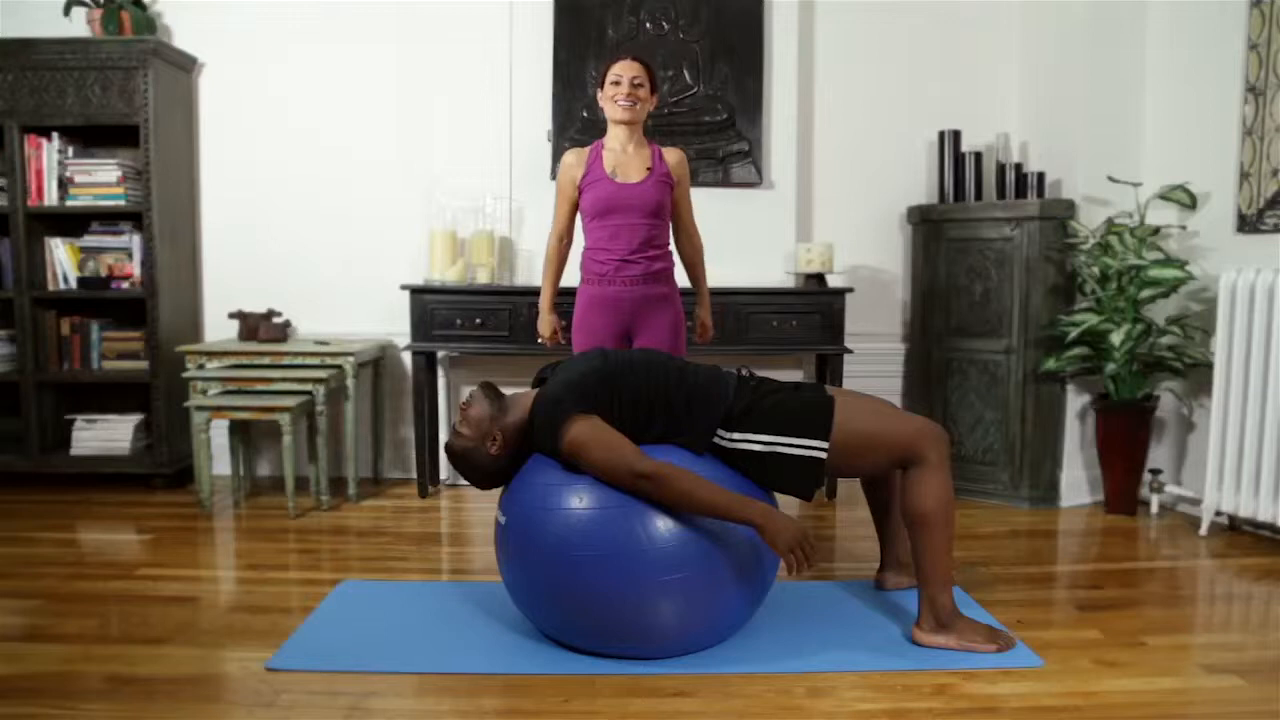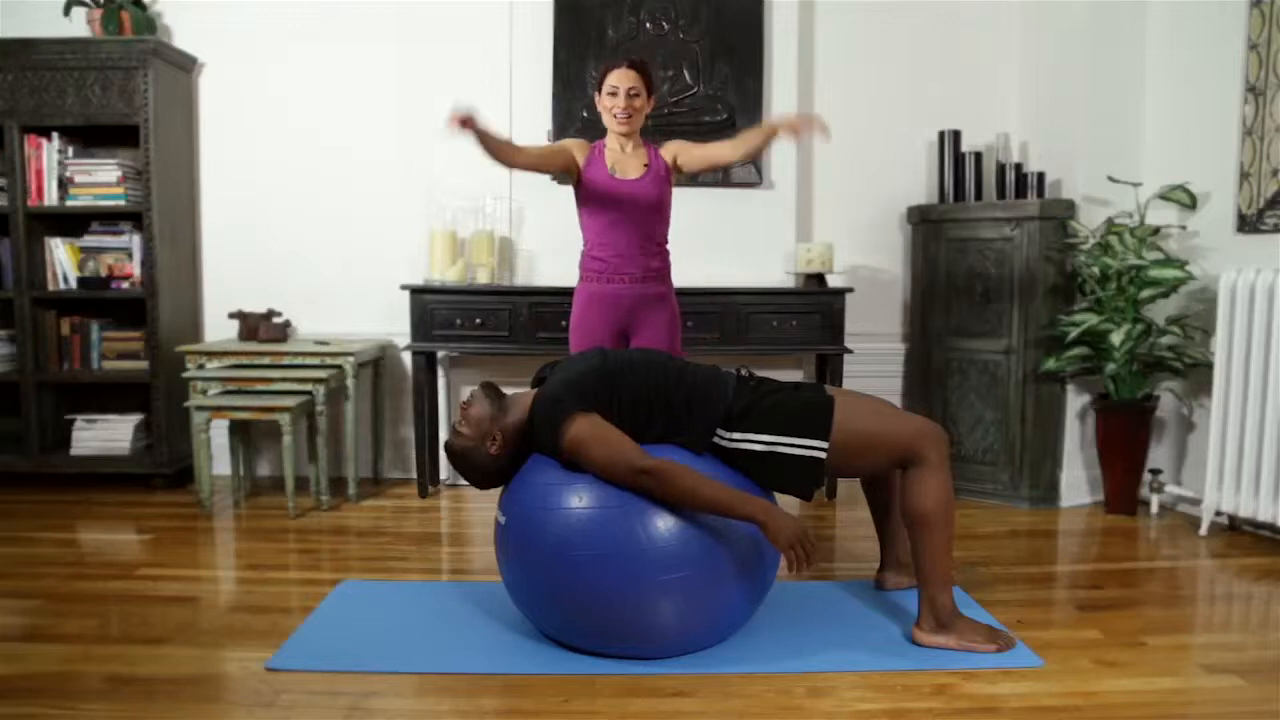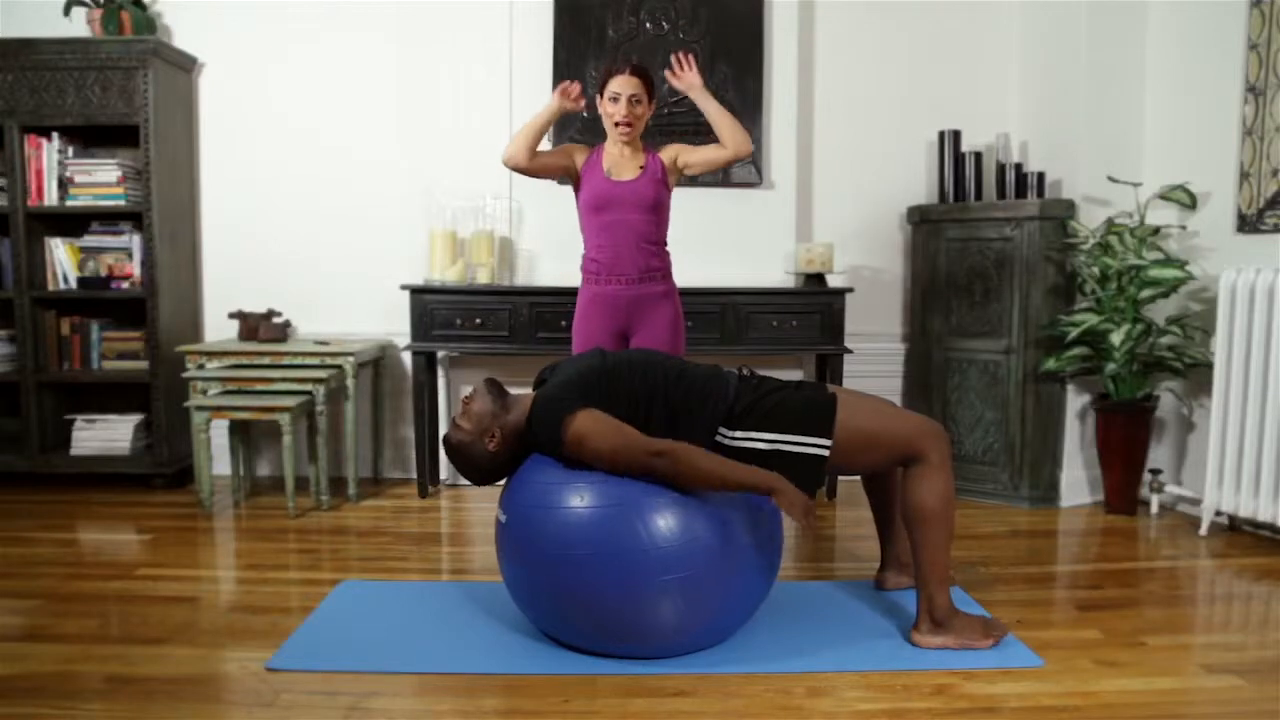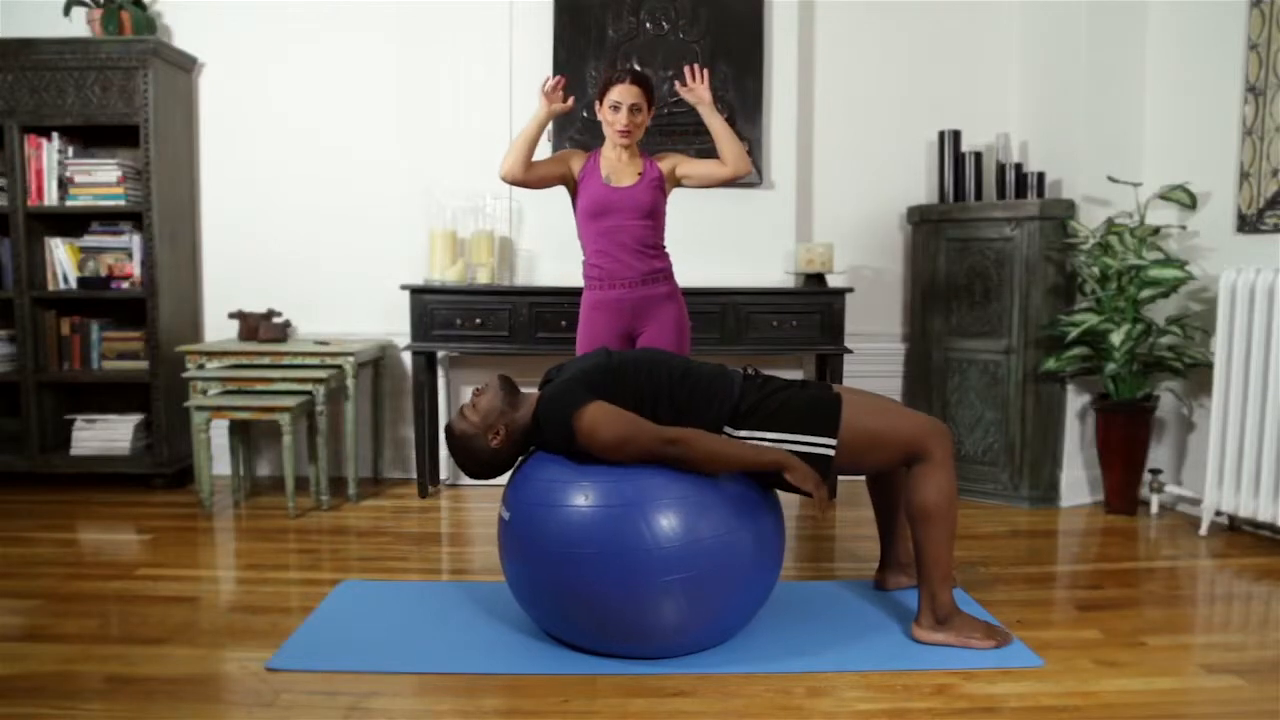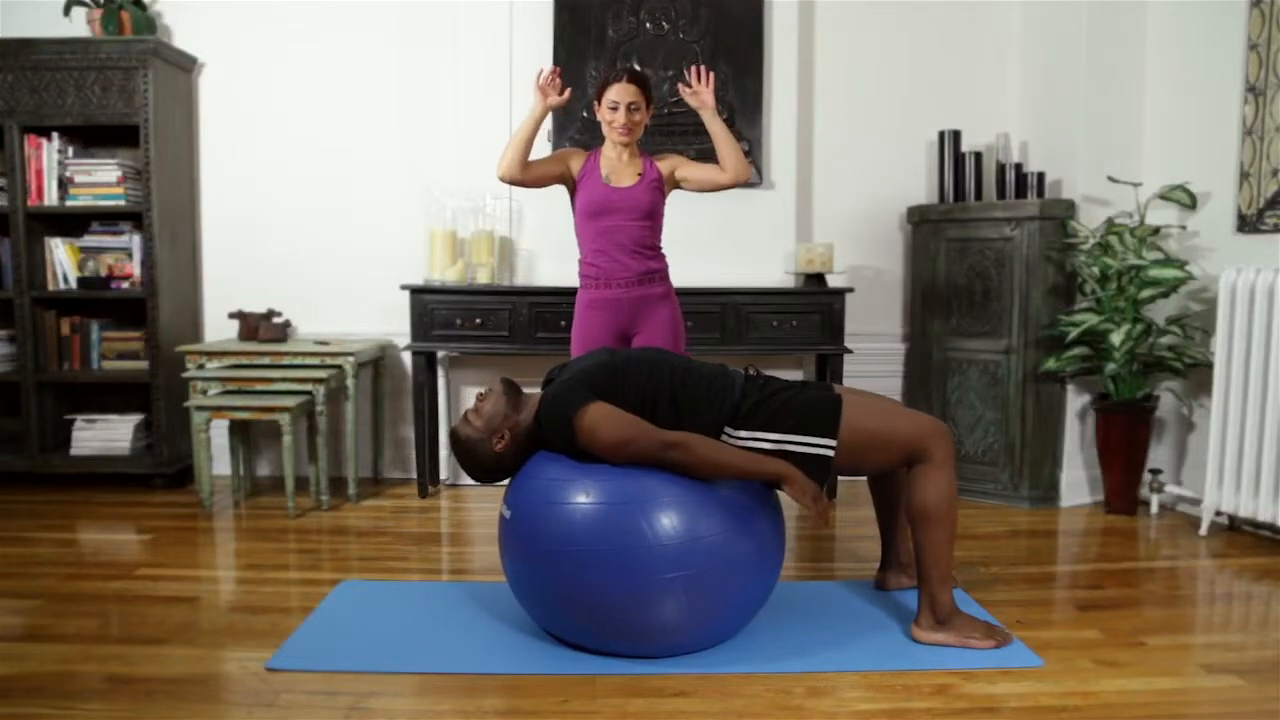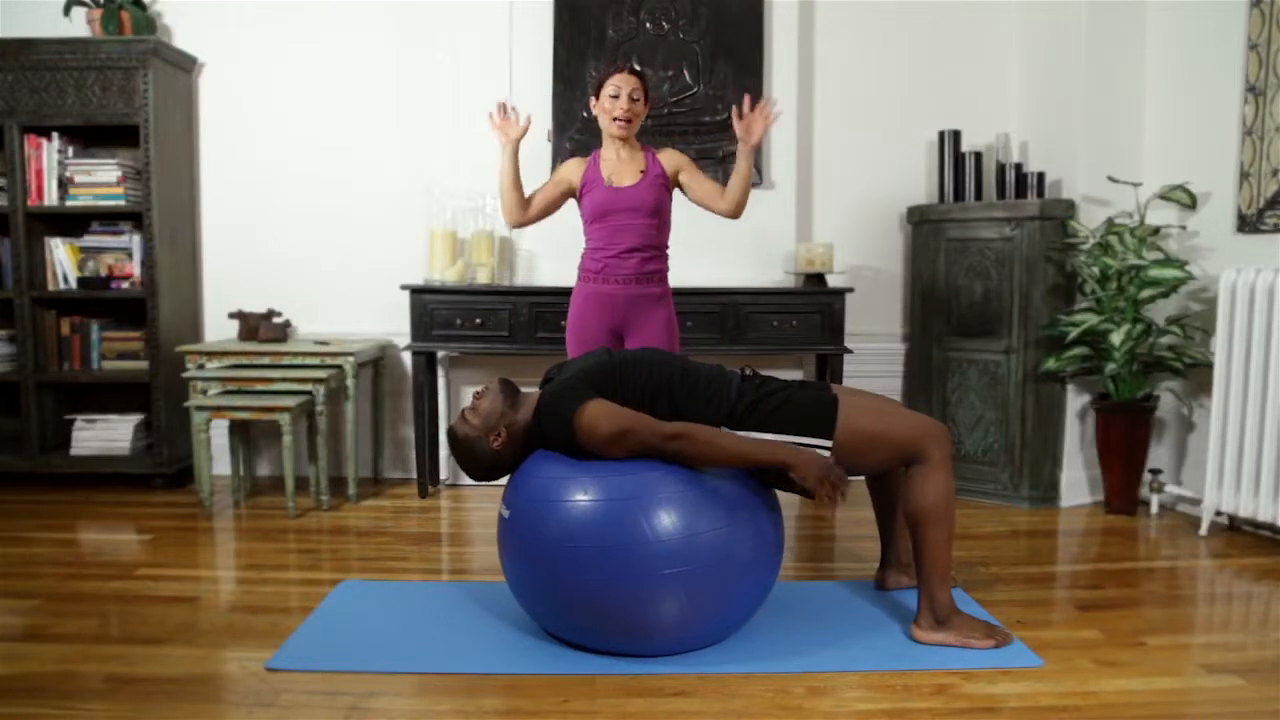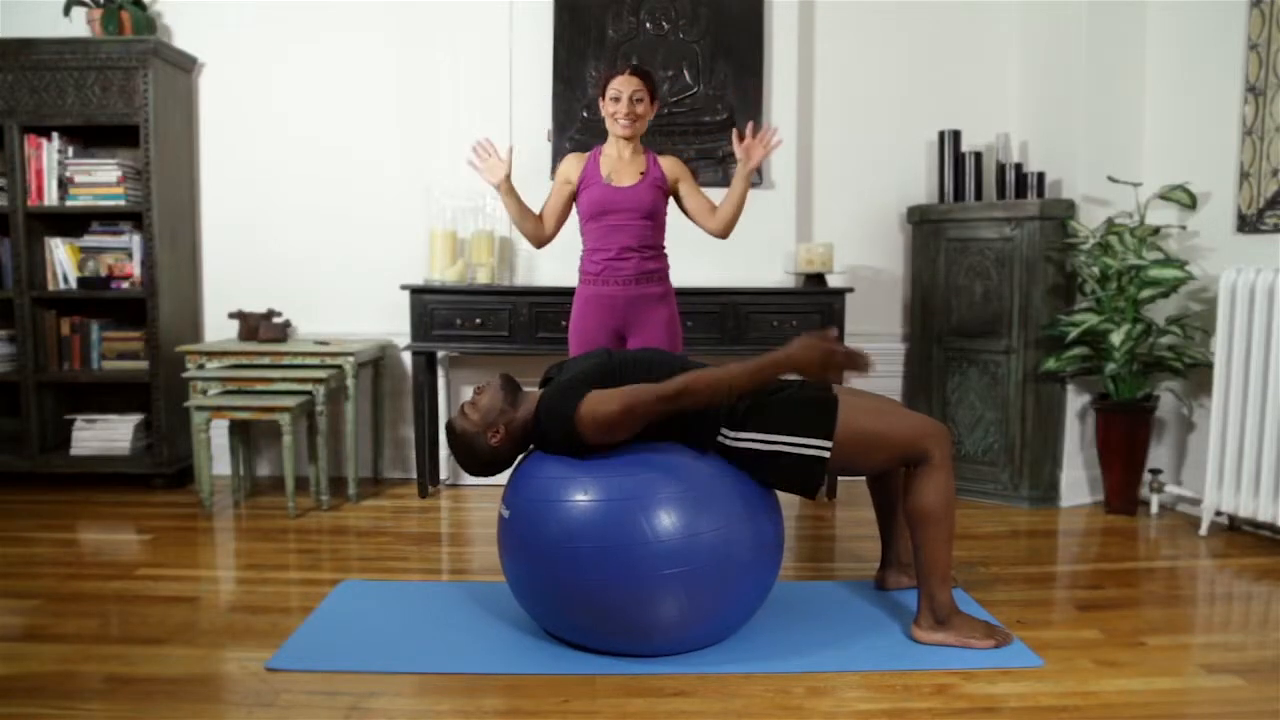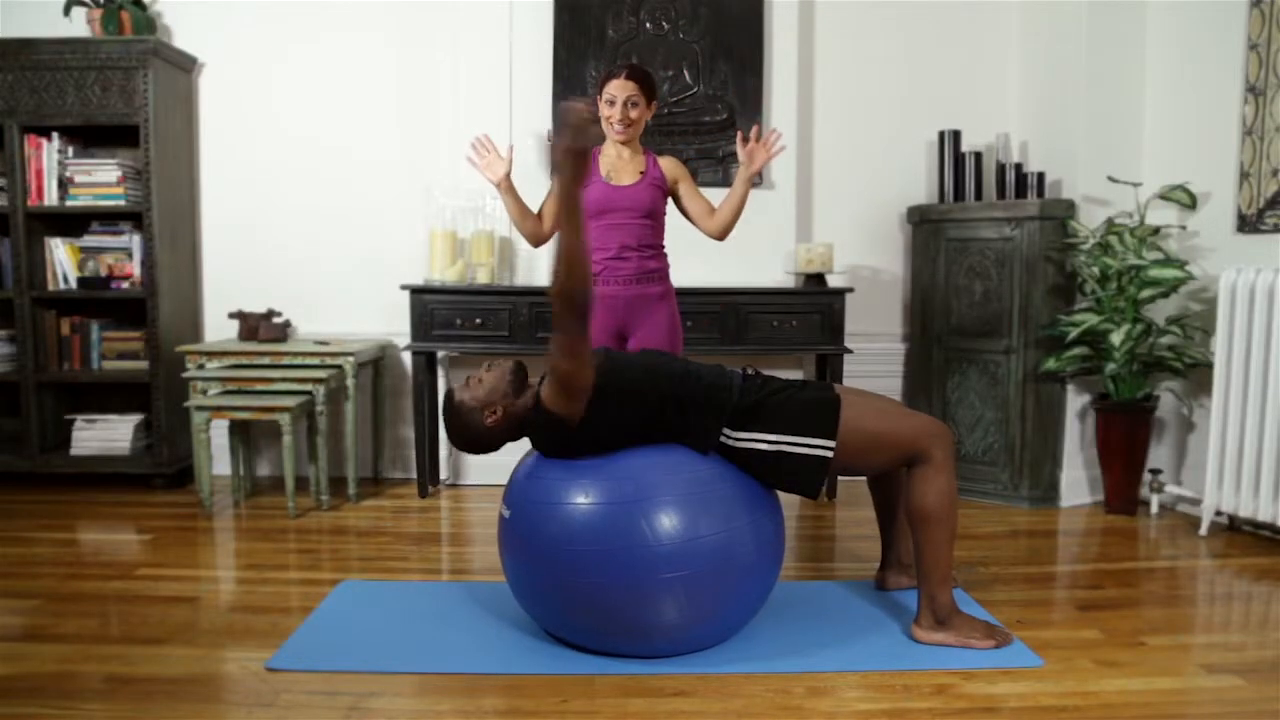
dt=0.4s
person 1, frame 1
left shoulder: (548, 386)
right shoulder: (555, 427)
right elbow: (649, 473)
right wrist: (763, 517)
left hip: (736, 391)
right hip: (741, 422)
left knee: (888, 429)
right knee: (926, 442)
left ankle: (898, 564)
right ankle: (939, 617)
person 1, frame 2
left shoulder: (548, 387)
right shoulder: (555, 425)
right elbow: (649, 470)
right wrist: (763, 514)
left hip: (734, 394)
right hip: (739, 424)
left knee: (888, 428)
right knee: (925, 443)
left ankle: (897, 563)
right ankle: (939, 618)
person 1, frame 3
left shoulder: (548, 388)
right shoulder: (556, 424)
right elbow: (658, 455)
right wrist: (772, 482)
left hip: (735, 391)
right hip: (740, 421)
left knee: (888, 430)
right knee: (926, 441)
left ankle: (898, 565)
right ankle: (937, 616)
person 1, frame 4
left shoulder: (554, 390)
right shoulder: (564, 419)
right elbow: (671, 442)
right wrist: (780, 459)
left hip: (740, 392)
right hip: (748, 420)
left knee: (893, 430)
right knee: (930, 440)
left ankle: (898, 564)
right ankle: (938, 614)
person 1, frame 5
left shoulder: (556, 390)
right shoulder: (563, 418)
right elbow: (671, 445)
right wrist: (782, 471)
left hip: (742, 391)
right hip: (747, 421)
left knee: (895, 432)
right knee: (931, 440)
left ankle: (899, 564)
right ankle: (938, 613)
person 1, frame 6
left shoulder: (555, 391)
right shoulder: (563, 418)
right elbow: (671, 437)
right wrist: (789, 457)
left hip: (741, 392)
right hip: (745, 418)
left knee: (893, 431)
right knee: (928, 441)
left ankle: (898, 564)
right ankle: (938, 615)
person 1, frame 7
left shoulder: (554, 392)
right shoulder: (567, 419)
right elbow: (674, 395)
right wrist: (784, 360)
left hip: (739, 400)
right hip: (741, 421)
left knee: (895, 428)
right knee: (929, 441)
left ankle: (899, 563)
right ankle: (938, 615)
person 1, frame 8
left shoulder: (557, 402)
right shoulder: (558, 419)
right elbow: (569, 306)
right wrist: (568, 187)
left hip: (740, 396)
right hip: (742, 420)
left knee: (900, 432)
right knee: (931, 442)
left ankle: (897, 564)
right ankle: (938, 616)
person 2, frame 1
left shoulder: (672, 161)
right shoulder: (576, 162)
left elbow: (686, 235)
right elbow: (560, 238)
left wrist: (703, 301)
right wrist: (546, 307)
left hip: (659, 302)
right hip: (598, 303)
person 2, frame 2
left shoulder: (669, 156)
right shoulder: (579, 155)
left elbow: (732, 151)
right elbow: (517, 157)
left wrist: (773, 128)
right wrist: (480, 132)
left hip: (655, 302)
right hip: (596, 303)
person 2, frame 3
left shoulder: (667, 161)
right shoulder: (581, 160)
left elbow: (739, 148)
right elbow: (515, 158)
left wrist: (698, 94)
right wrist: (557, 108)
left hip: (657, 301)
right hip: (597, 302)
person 2, frame 4
left shoulder: (664, 167)
right shoulder: (576, 165)
left elbow: (737, 166)
right elbow: (512, 172)
left wrist: (705, 108)
right wrist: (545, 113)
left hip: (660, 304)
right hip: (601, 306)
person 2, frame 5
left shoulder: (664, 168)
right shoulder: (575, 163)
left elbow: (736, 174)
right elbow: (509, 172)
left wrist: (708, 112)
right wrist: (540, 109)
left hip: (655, 305)
right hip: (596, 306)
person 2, frame 6
left shoulder: (667, 162)
right shoulder: (577, 170)
left elbow: (730, 205)
right elbow: (517, 214)
left wrist: (746, 148)
right wrist: (511, 148)
left hip: (652, 304)
right hip: (592, 303)
person 2, frame 7
left shoulder: (667, 168)
right shoulder: (575, 166)
left elbow: (718, 225)
right elbow: (539, 234)
left wrist: (743, 171)
right wrist: (504, 185)
left hip: (653, 304)
right hip: (594, 304)
person 2, frame 8
left shoulder: (667, 169)
left elbow: (716, 226)
right elbow: (538, 233)
left wrist: (745, 174)
right wrist: (504, 185)
left hip: (653, 304)
right hip: (595, 303)
